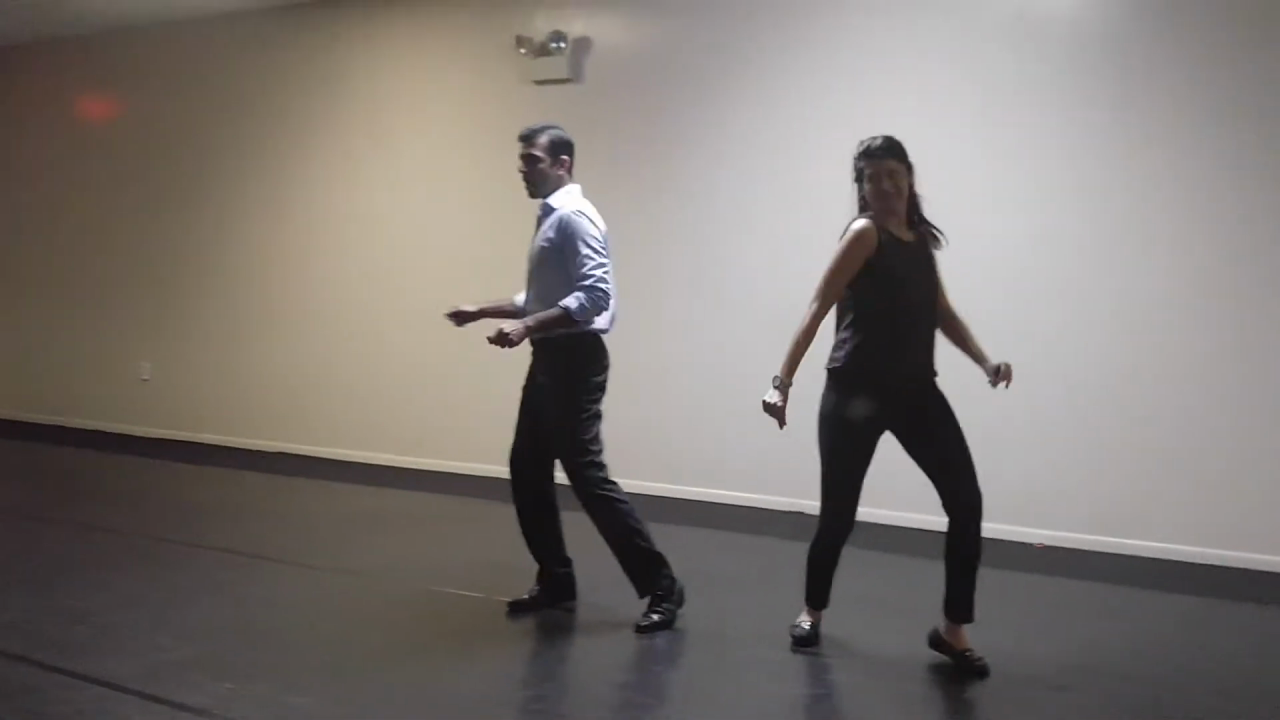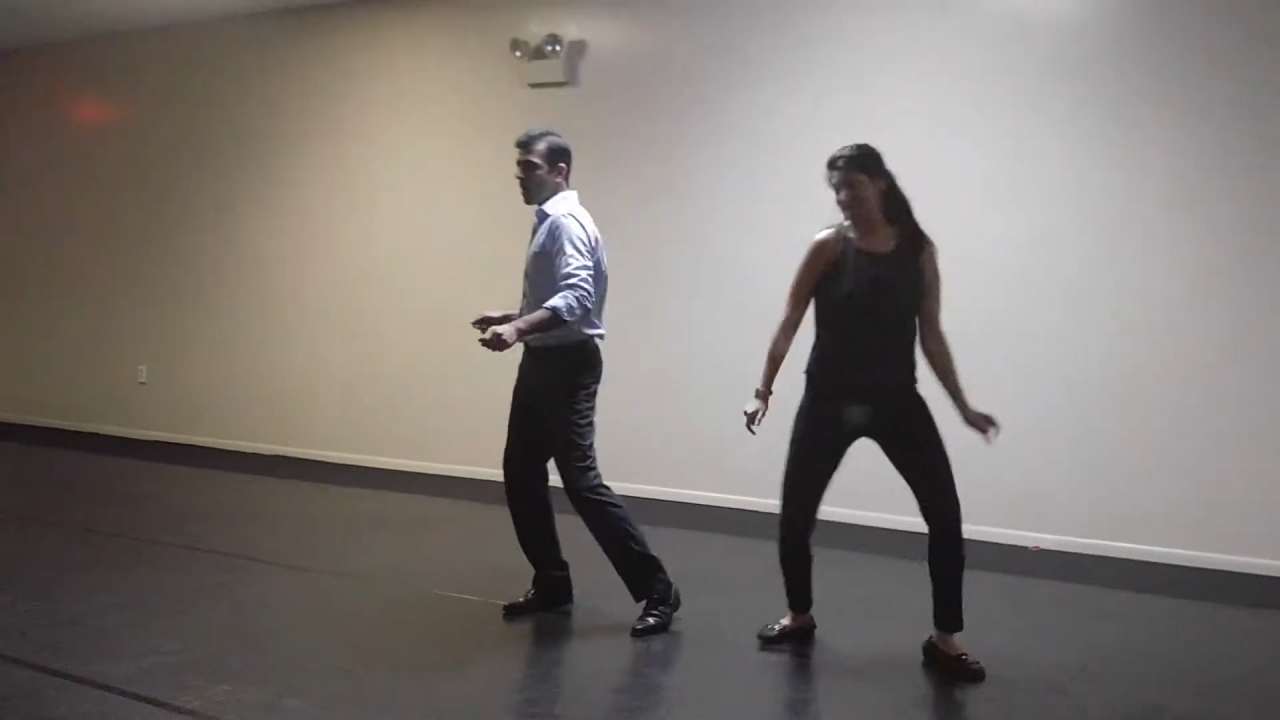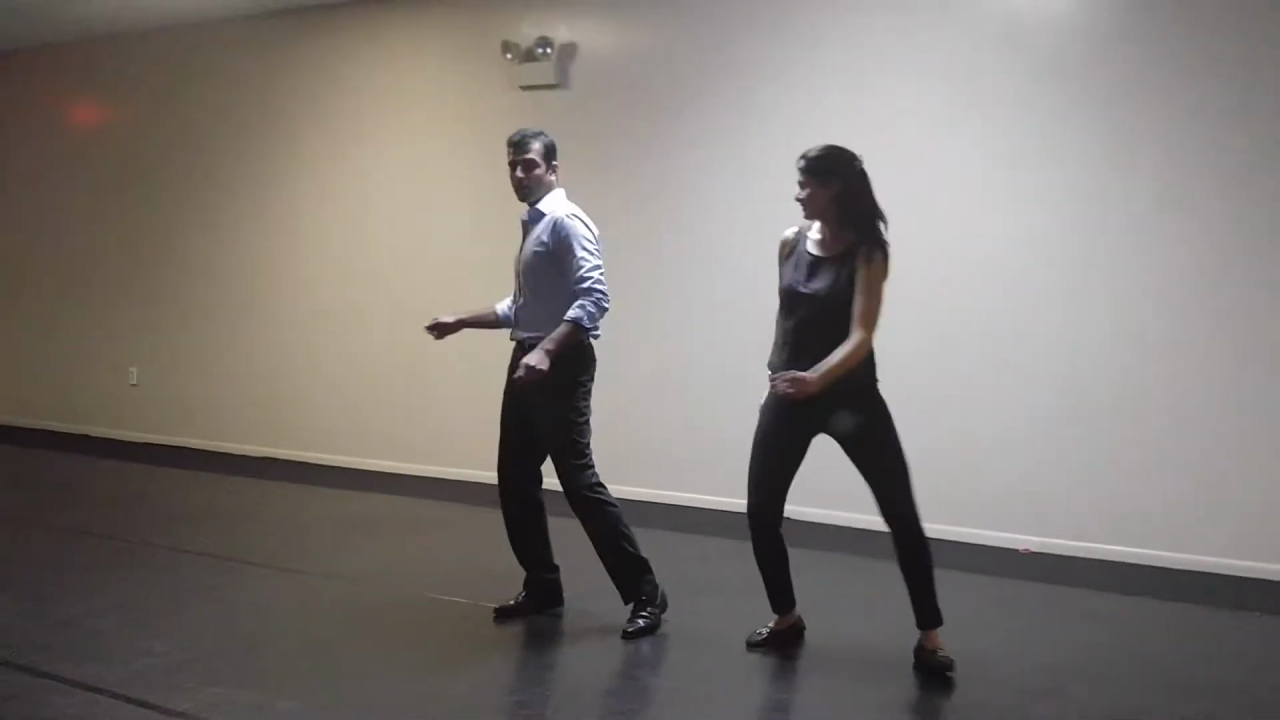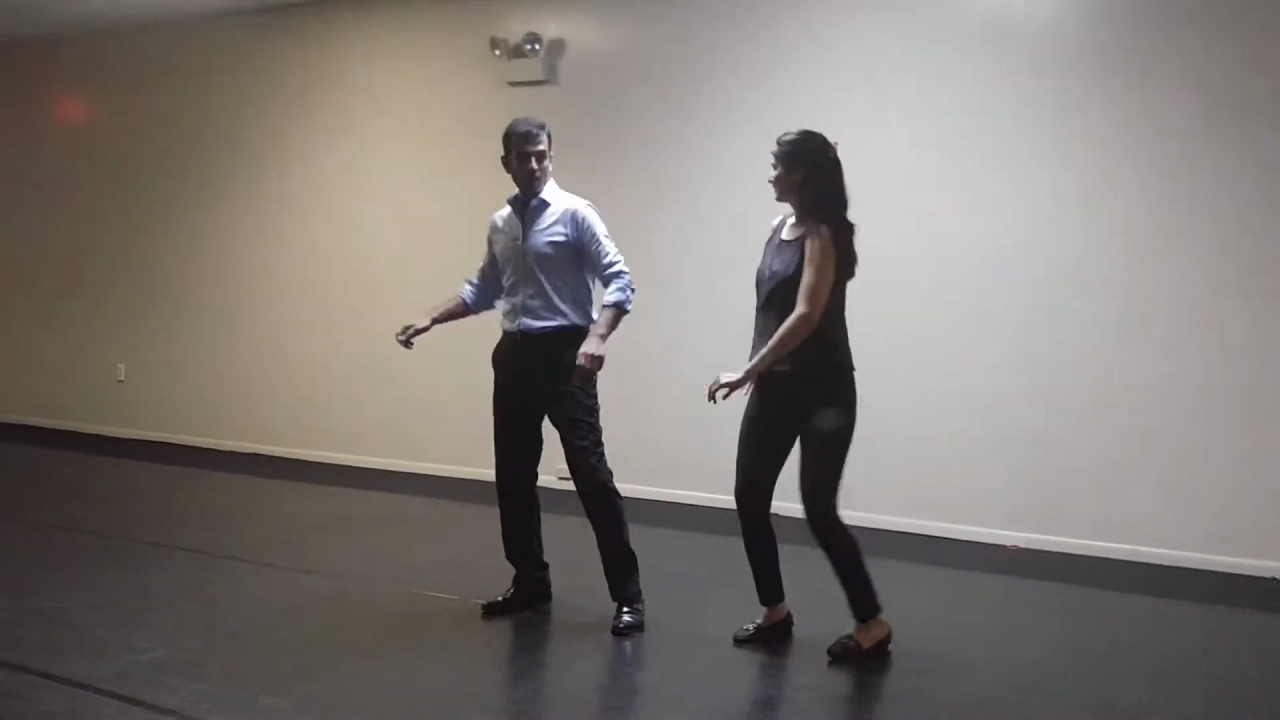
dt=0.2s
person 1, frame 1
left shoulder: (922, 239)
right shoulder: (864, 234)
left elbow: (941, 312)
right elbow: (818, 310)
left wrist: (984, 361)
right wrist: (782, 382)
left hip: (915, 390)
right hip: (854, 390)
left knee: (967, 504)
right knee: (838, 514)
left ankle: (953, 629)
right ankle: (812, 611)
person 1, frame 2
left shoulder: (917, 251)
right shoulder: (828, 245)
left elbow: (929, 333)
right elbow: (790, 323)
left wrist: (962, 403)
right wrist: (762, 391)
left hip: (894, 399)
right hip: (828, 400)
left knee: (945, 515)
right knee: (796, 516)
left ankle: (944, 639)
right ankle: (800, 615)
person 1, frame 3
left shoulder: (866, 253)
right shoulder: (791, 242)
left elbow: (862, 336)
left wrist: (818, 377)
left hip: (851, 398)
right hip: (791, 396)
left knee: (901, 515)
right knee: (761, 511)
left ankle: (931, 636)
right ankle: (786, 617)
person 1, frame 4
left shoulder: (823, 235)
right shoulder: (781, 228)
left elbow: (807, 315)
left wrist: (748, 372)
left hip: (823, 388)
right hip: (777, 386)
left knee: (819, 509)
right knee: (749, 498)
left ankle: (871, 624)
right ankle: (775, 610)
person 2, frame 1
left shoulder: (575, 216)
right shoulder: (549, 218)
left elbow: (593, 295)
left wrist: (524, 326)
right wrist: (485, 310)
left hip: (574, 359)
right hip: (550, 359)
left knee: (587, 476)
right knee: (527, 470)
left ankle: (661, 588)
right ankle: (555, 580)
person 2, frame 2
left shoulder: (567, 221)
right shoulder: (548, 222)
left elbow: (577, 297)
left wrist: (519, 327)
right wrist: (507, 318)
left hip: (568, 364)
right hip: (540, 363)
left knee: (581, 480)
right knee: (521, 475)
left ankle: (658, 592)
right ankle: (552, 582)
person 2, frame 3
left shoulder: (567, 222)
right shoulder: (530, 227)
left elbow: (594, 297)
left wrist: (546, 351)
right wrist: (461, 321)
left hip: (562, 366)
right hip: (527, 363)
left knee: (578, 482)
right knee: (515, 480)
left ankle: (645, 596)
right ankle: (543, 585)
person 2, frame 4
left shoulder: (575, 213)
right shoulder: (501, 222)
left elbow: (618, 279)
right elbow: (482, 288)
left wrist: (599, 335)
right wrist: (431, 321)
left hip: (563, 353)
right hip: (514, 354)
left knee: (590, 473)
right knee: (513, 475)
left ankle: (627, 595)
right ankle: (530, 581)
